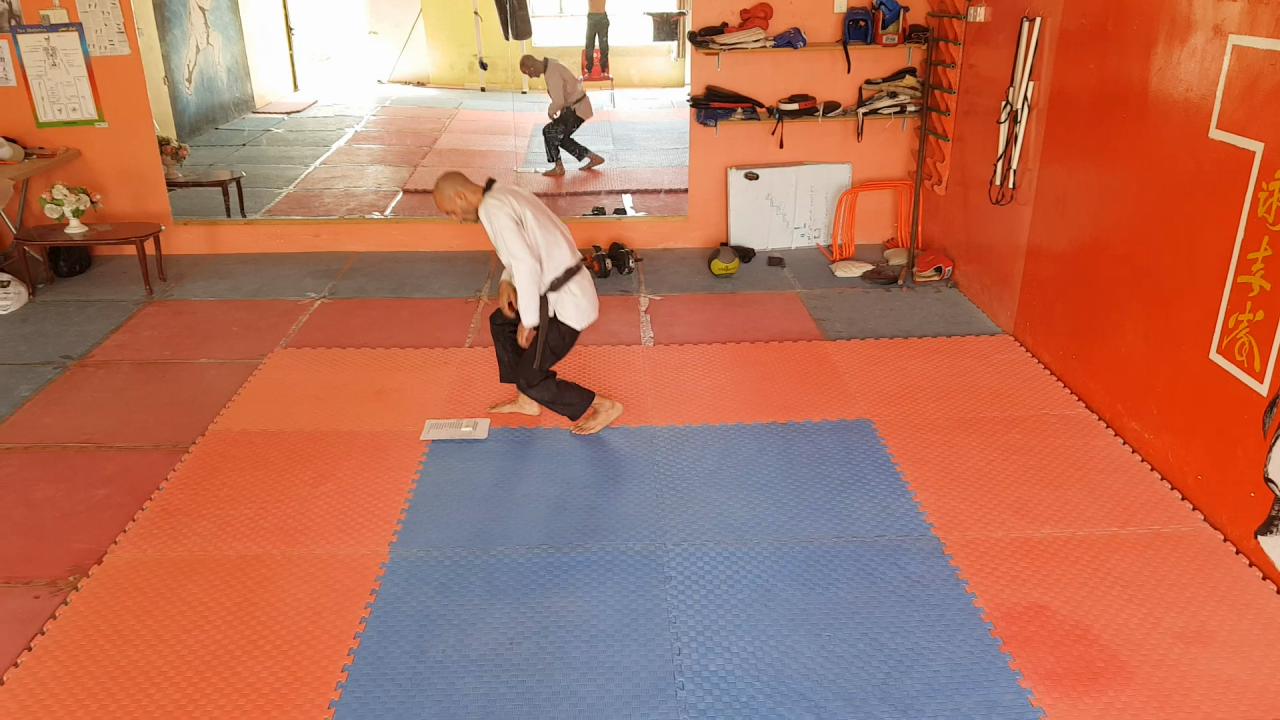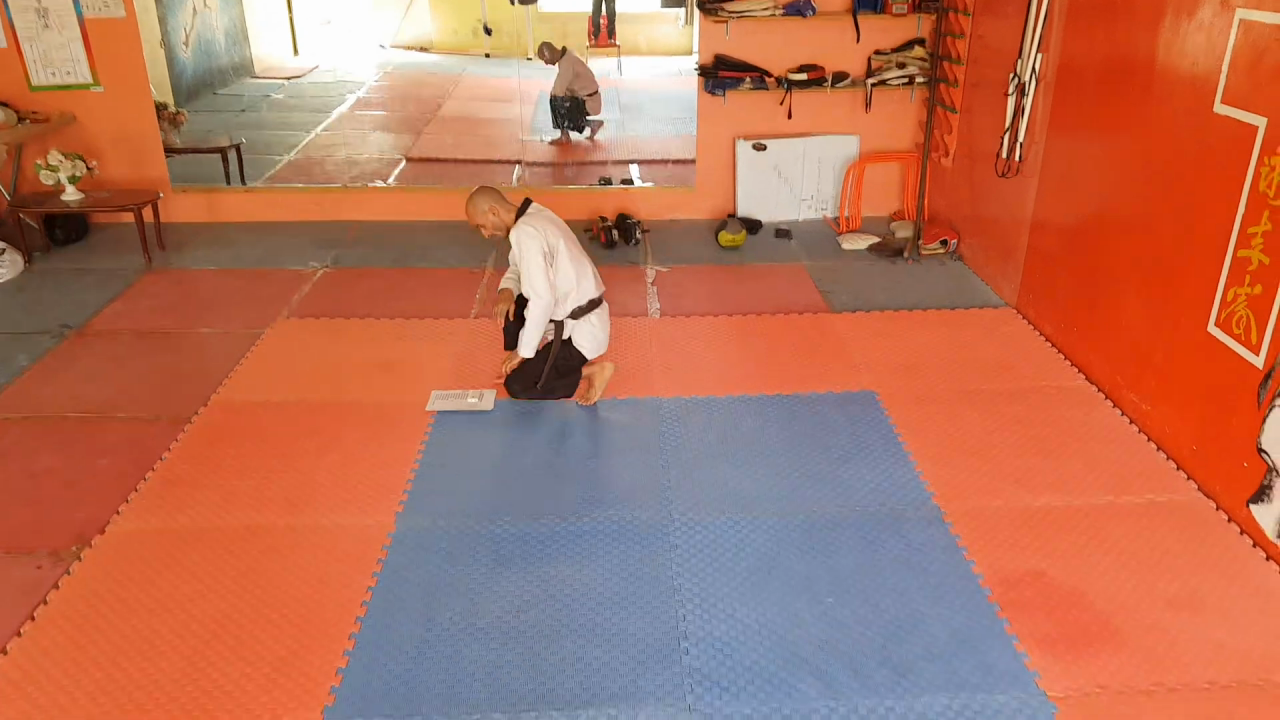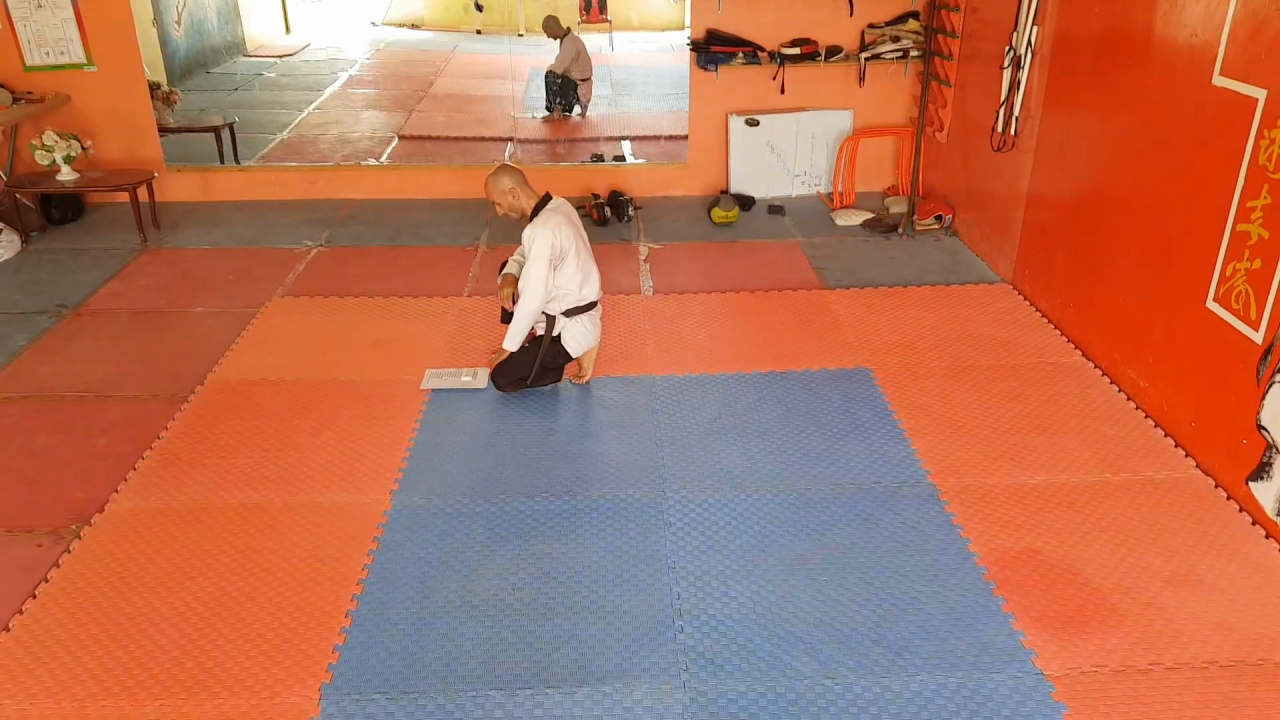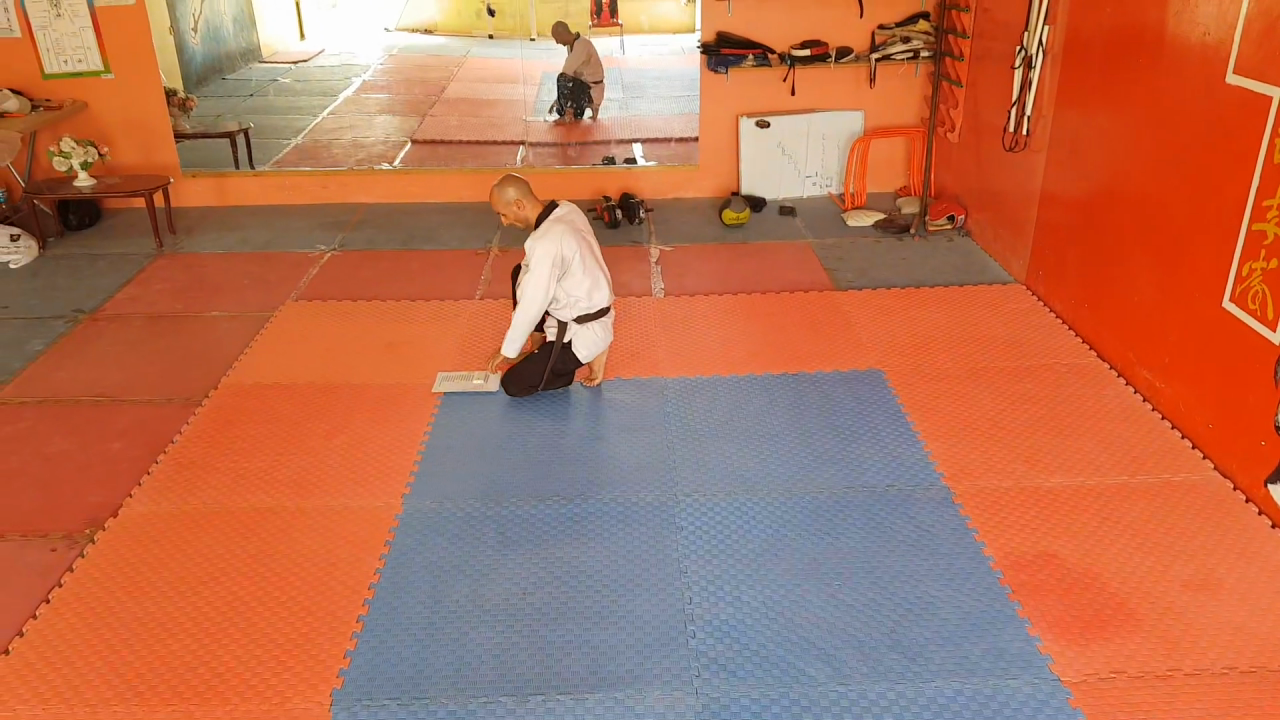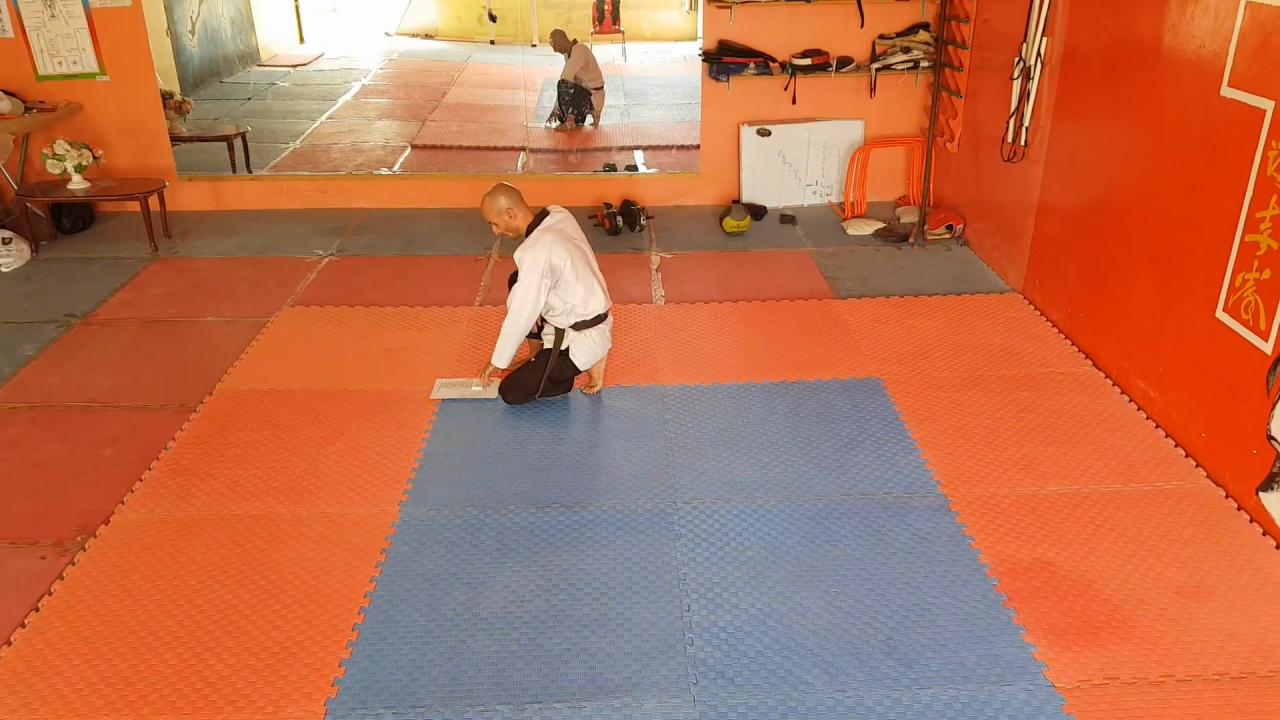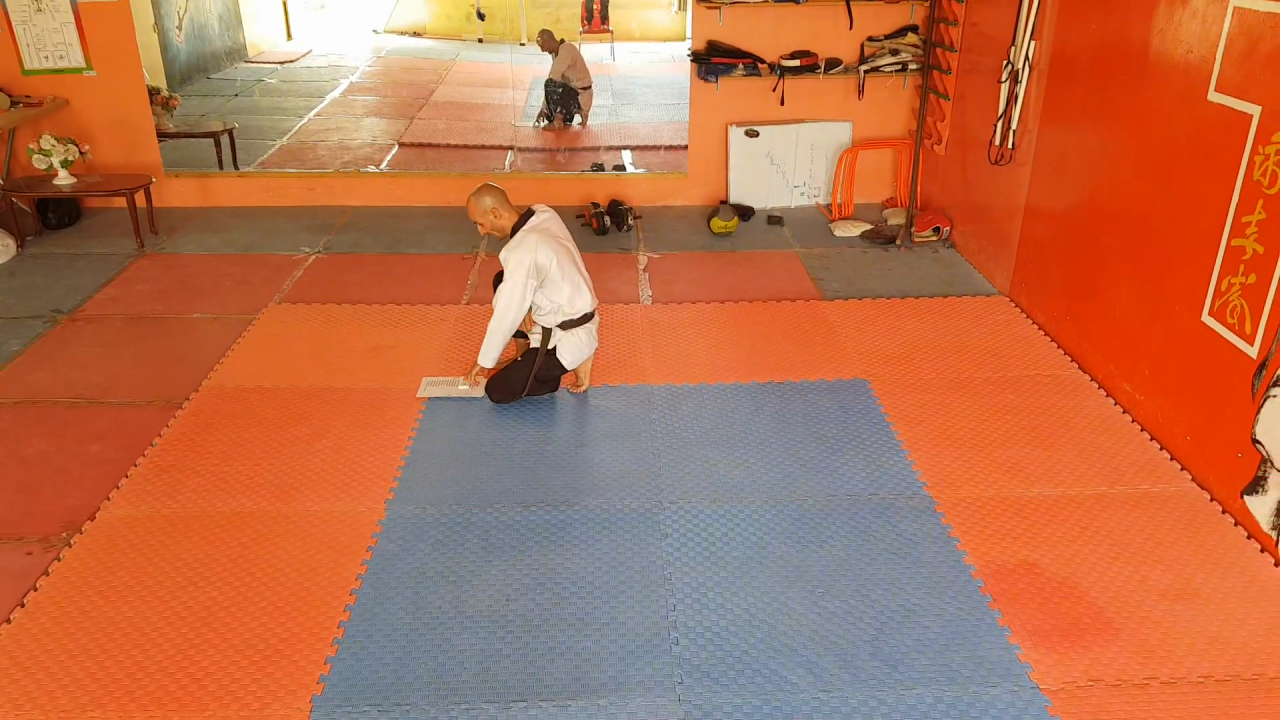
dt=0.3s
person 1, frame 1
left shoulder: (493, 208)
right shoulder: (504, 196)
left elbow: (526, 264)
left wrist: (529, 320)
right wrist: (508, 281)
left hip: (567, 301)
right hip: (565, 289)
left knee: (529, 377)
right knee: (501, 322)
left ankle: (603, 407)
right ankle: (527, 400)
person 1, frame 2
left shoulder: (526, 233)
right shoulder: (537, 216)
left elbow: (541, 298)
right elbow: (519, 266)
left wrist: (524, 351)
right wrist: (506, 290)
left hip: (582, 330)
right hip: (579, 311)
left knee: (517, 384)
right knee: (509, 298)
left ankle: (591, 370)
person 1, frame 3
left shoulder: (542, 230)
right shoulder: (558, 206)
left elbow: (533, 299)
right elbow: (528, 252)
left wrist: (509, 346)
right wrist: (509, 275)
left hip: (571, 328)
right hip: (576, 309)
left knee: (502, 378)
right knee: (510, 272)
left ankle: (578, 351)
right ankle: (531, 343)
person 1, frame 4
left shoulder: (546, 242)
right shoulder: (566, 209)
left elbow: (531, 307)
left wrist: (507, 351)
right wrist: (524, 283)
left hip: (583, 333)
right hip: (592, 309)
left knee: (513, 385)
right knee: (520, 274)
left ankle: (589, 355)
right ankle: (539, 350)
person 1, frame 5
left shoulder: (536, 252)
right shoulder: (558, 215)
left elbow: (520, 316)
left wrist: (498, 361)
right wrist: (528, 302)
left hip: (583, 339)
right hip: (590, 315)
left knee: (511, 392)
right knee: (519, 283)
left ankle: (586, 360)
right ankle: (539, 356)
person 1, frame 6
left shoulder: (522, 252)
right shoulder: (544, 214)
left elbow: (505, 316)
left wrist: (484, 361)
right wrist: (523, 304)
left hip: (569, 338)
right hip: (576, 312)
left knee: (497, 391)
right knee: (503, 281)
left ankle: (574, 360)
right ankle: (524, 355)
